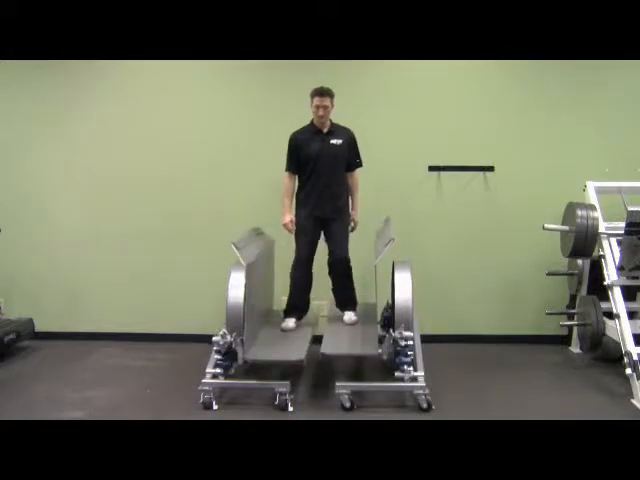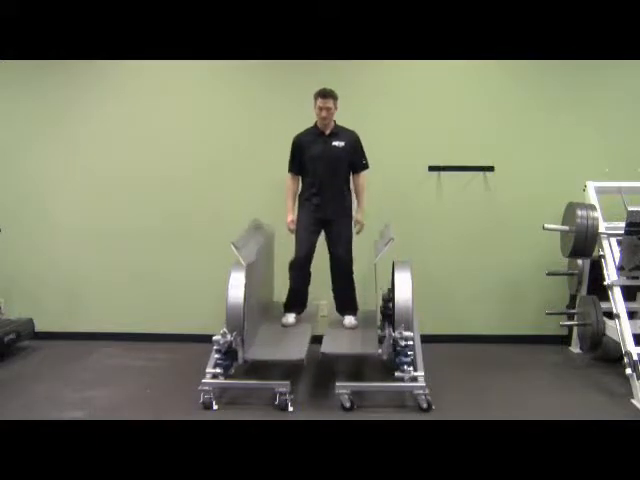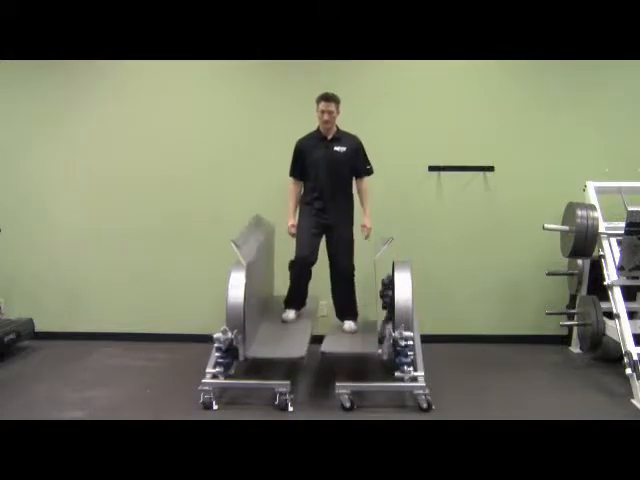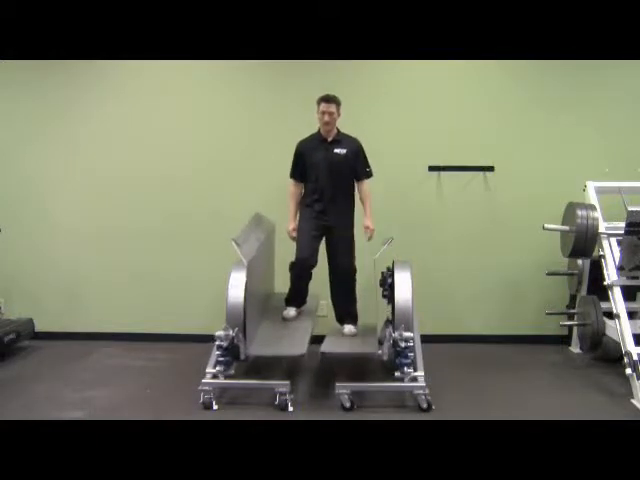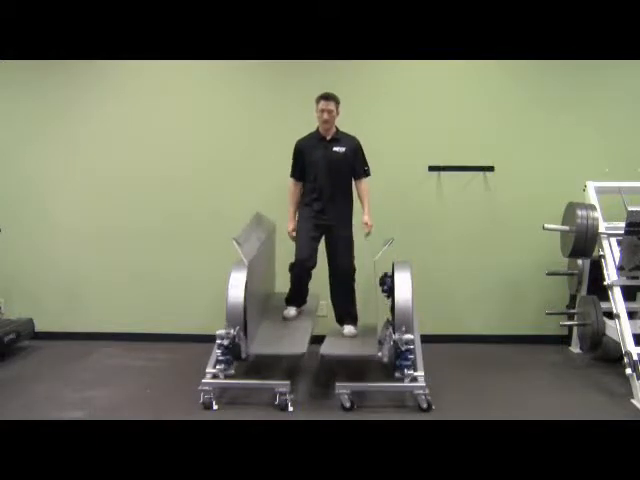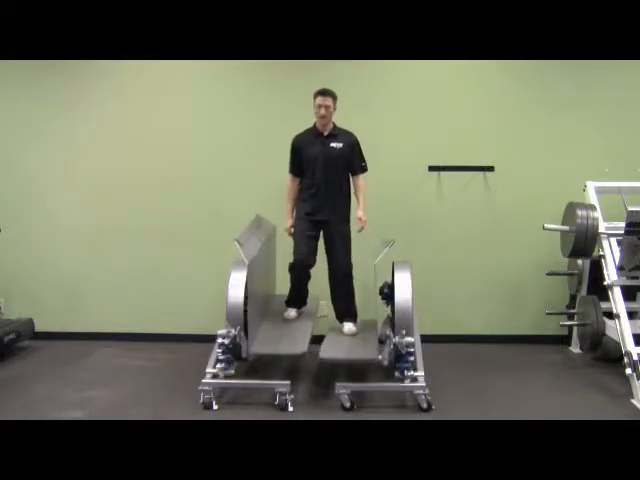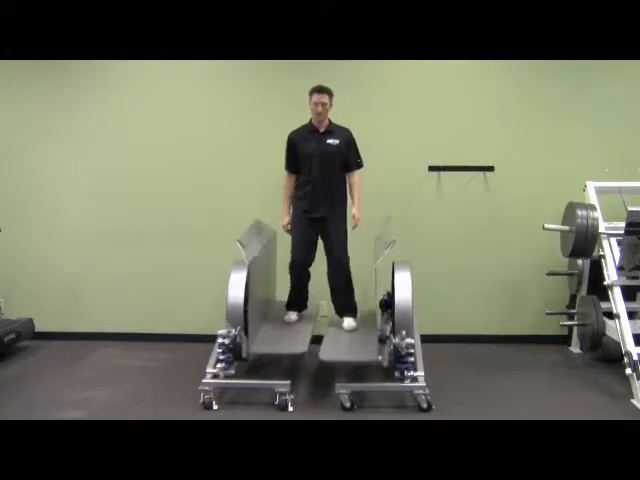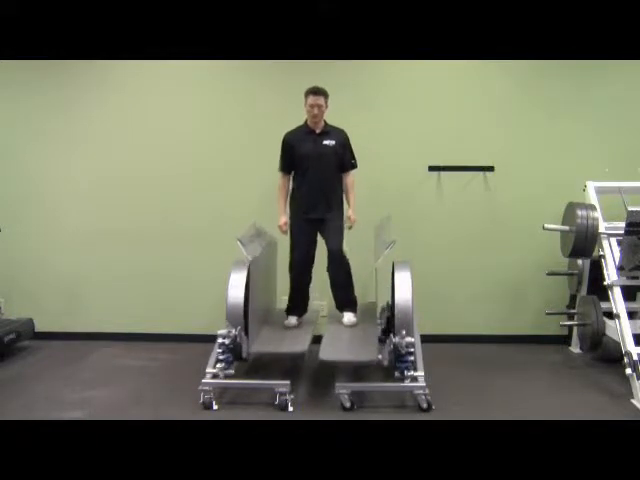
dt=0.1s
person 1, frame 1
left shoulder: (346, 136)
right shoulder: (298, 138)
left elbow: (352, 173)
right elbow: (290, 176)
left wrist: (354, 207)
right wrist: (287, 211)
left hip: (337, 210)
right hip: (307, 209)
left knee: (340, 258)
right knee: (302, 260)
left ankle: (347, 307)
right ankle: (294, 313)
person 1, frame 2
left shoulder: (350, 138)
right shoulder: (302, 140)
left elbow: (358, 176)
right elbow: (294, 178)
left wrist: (360, 210)
right wrist: (290, 211)
left hip: (340, 211)
right hip: (309, 209)
left knee: (342, 261)
right knee: (301, 257)
left ankle: (348, 310)
right ankle: (293, 307)
person 1, frame 3
left shoulder: (352, 143)
right shoulder: (304, 144)
left elbow: (362, 180)
right elbow: (296, 182)
left wrist: (366, 215)
right wrist: (291, 216)
left hip: (341, 215)
right hip: (311, 212)
left knee: (343, 266)
right knee: (303, 258)
left ankle: (347, 316)
right ankle: (293, 304)
person 1, frame 4
left shoulder: (352, 146)
right shoulder: (304, 146)
left elbow: (362, 182)
right elbow: (297, 184)
left wrist: (368, 216)
right wrist: (292, 219)
left hip: (341, 217)
right hip: (311, 214)
left knee: (343, 268)
right knee: (303, 260)
left ankle: (347, 319)
right ankle: (294, 302)
person 1, frame 5
left shoulder: (351, 144)
right shoulder: (303, 145)
left elbow: (361, 180)
right elbow: (296, 183)
left wrist: (366, 213)
right wrist: (291, 218)
left hip: (340, 217)
right hip: (309, 215)
left knee: (343, 269)
right knee: (303, 261)
left ankle: (347, 319)
right ankle: (295, 302)
person 1, frame 6
left shoulder: (348, 140)
right shoulder: (300, 141)
left elbow: (357, 176)
right elbow: (294, 179)
left wrist: (361, 208)
right wrist: (289, 214)
left hip: (337, 213)
right hip: (307, 212)
left knee: (341, 265)
right knee: (301, 261)
left ankle: (347, 317)
right ankle: (295, 303)
person 1, frame 7
left shoulder: (344, 136)
right shoulder: (296, 137)
left elbow: (352, 174)
right elbow: (290, 176)
left wrist: (355, 206)
right wrist: (286, 211)
left hip: (334, 210)
right hip: (304, 210)
left knee: (338, 260)
right knee: (300, 260)
left ankle: (347, 312)
right ankle: (295, 306)
person 1, frame 8
left shoulder: (339, 137)
right shoulder: (292, 138)
left elbow: (347, 175)
right elbow: (285, 177)
left wrist: (351, 207)
right wrist: (282, 212)
left hip: (331, 210)
right hip: (301, 211)
left knee: (336, 255)
right knee: (300, 262)
left ankle: (347, 307)
right ankle: (296, 311)
